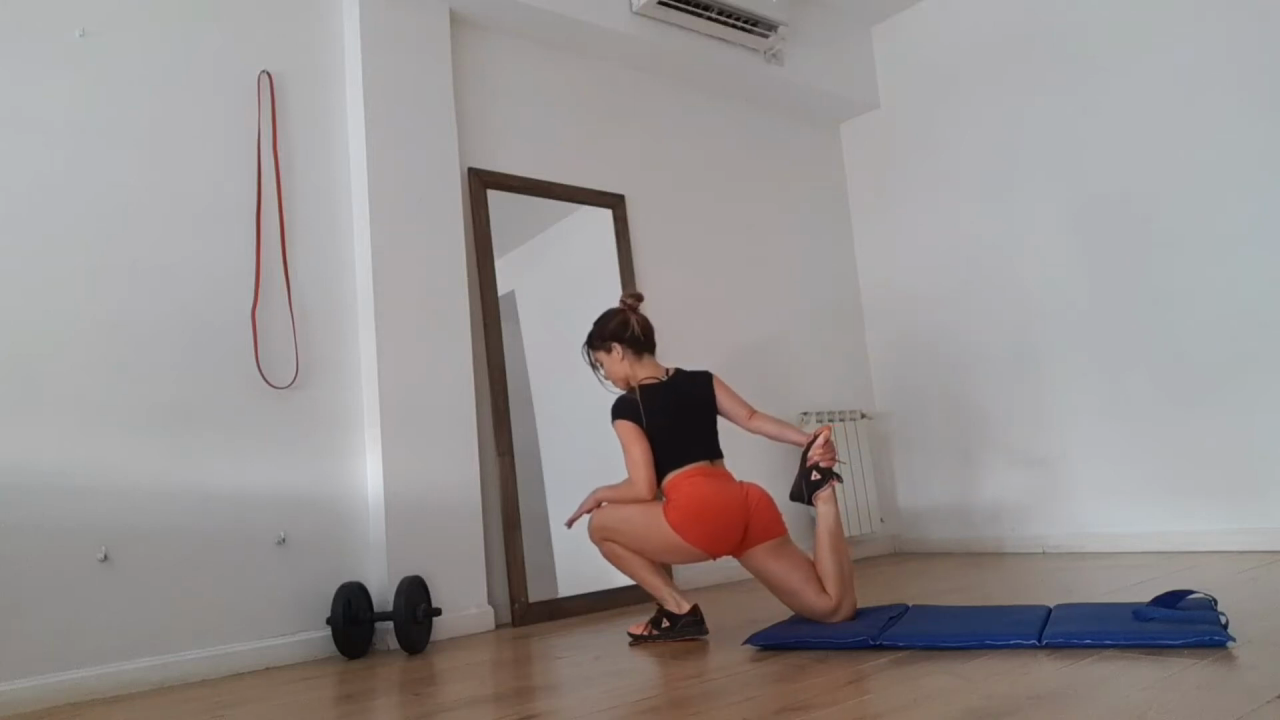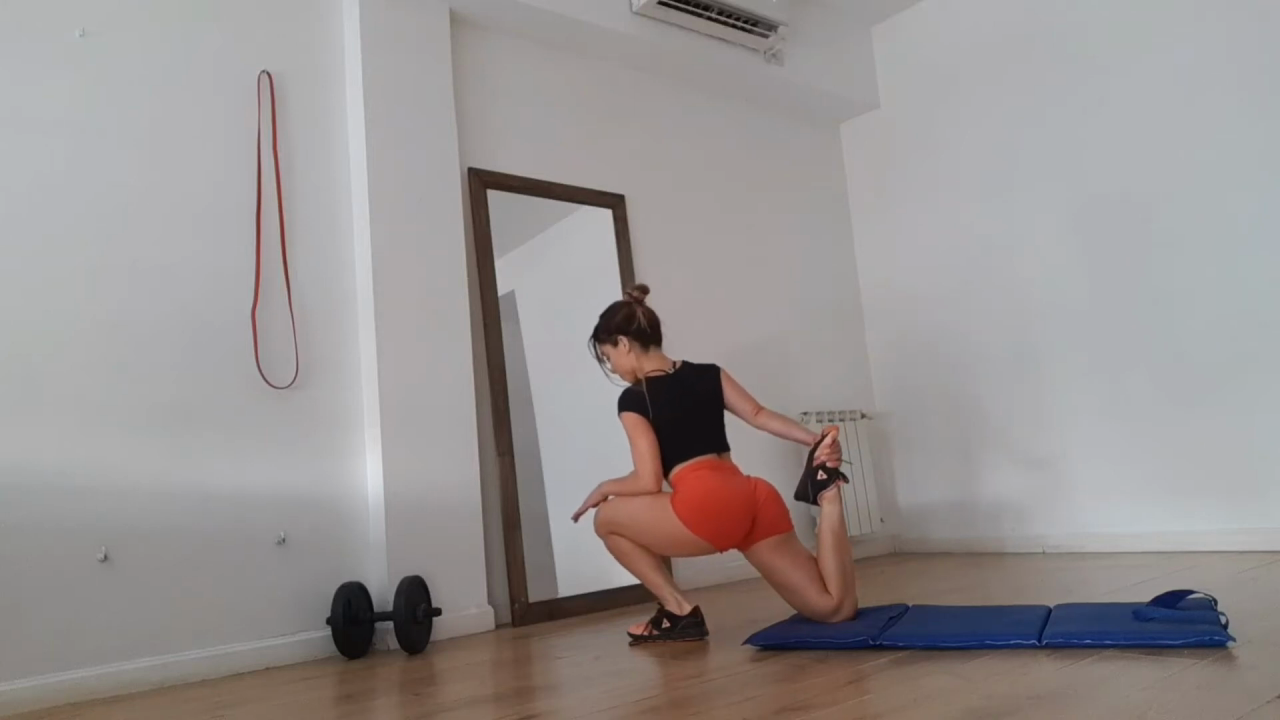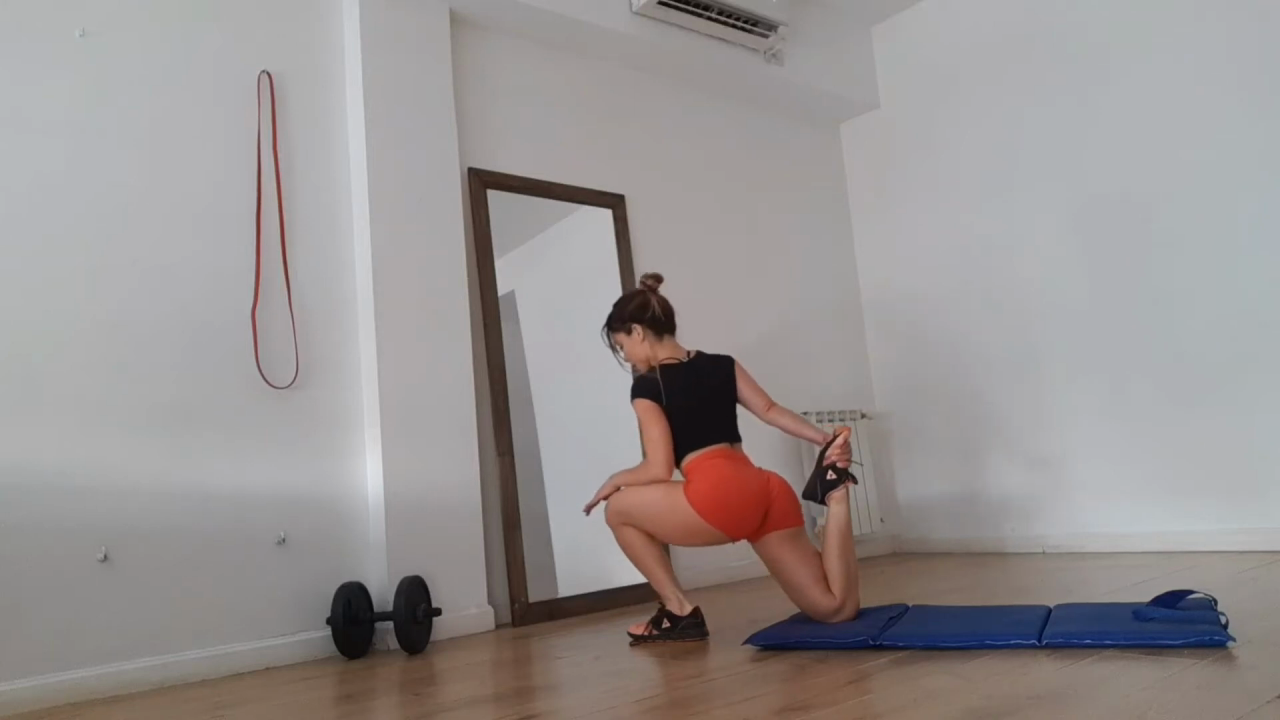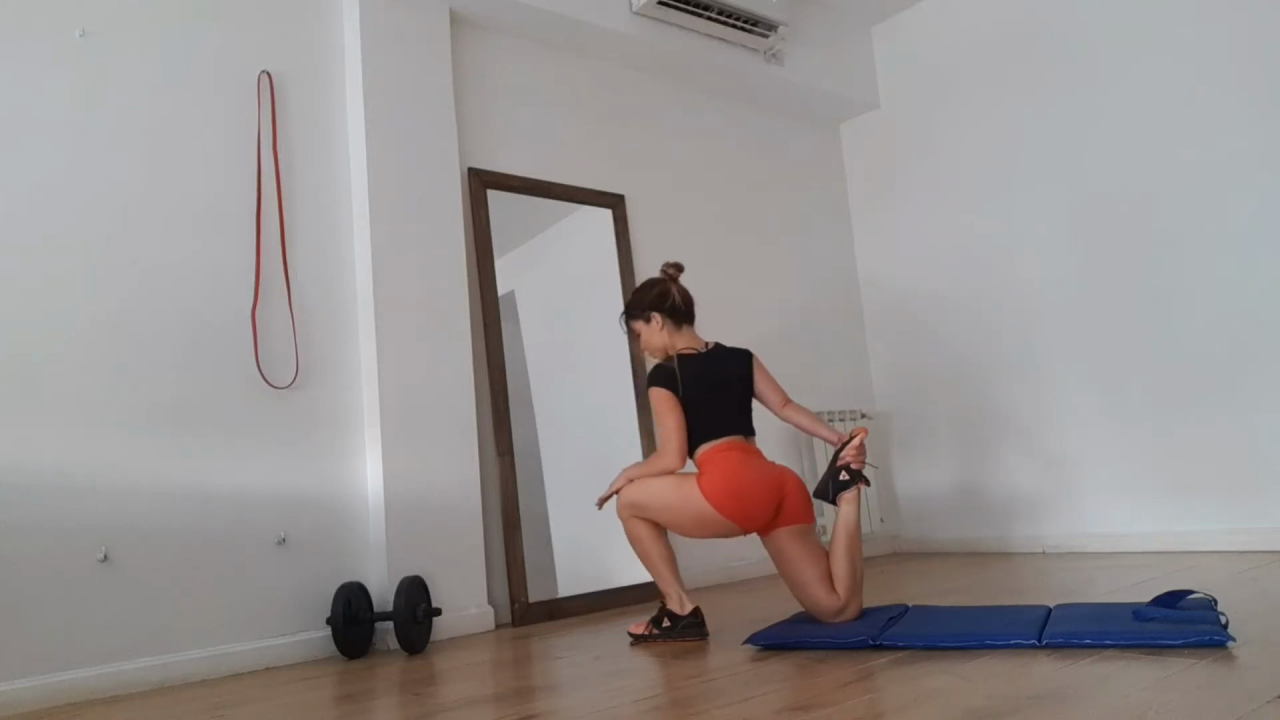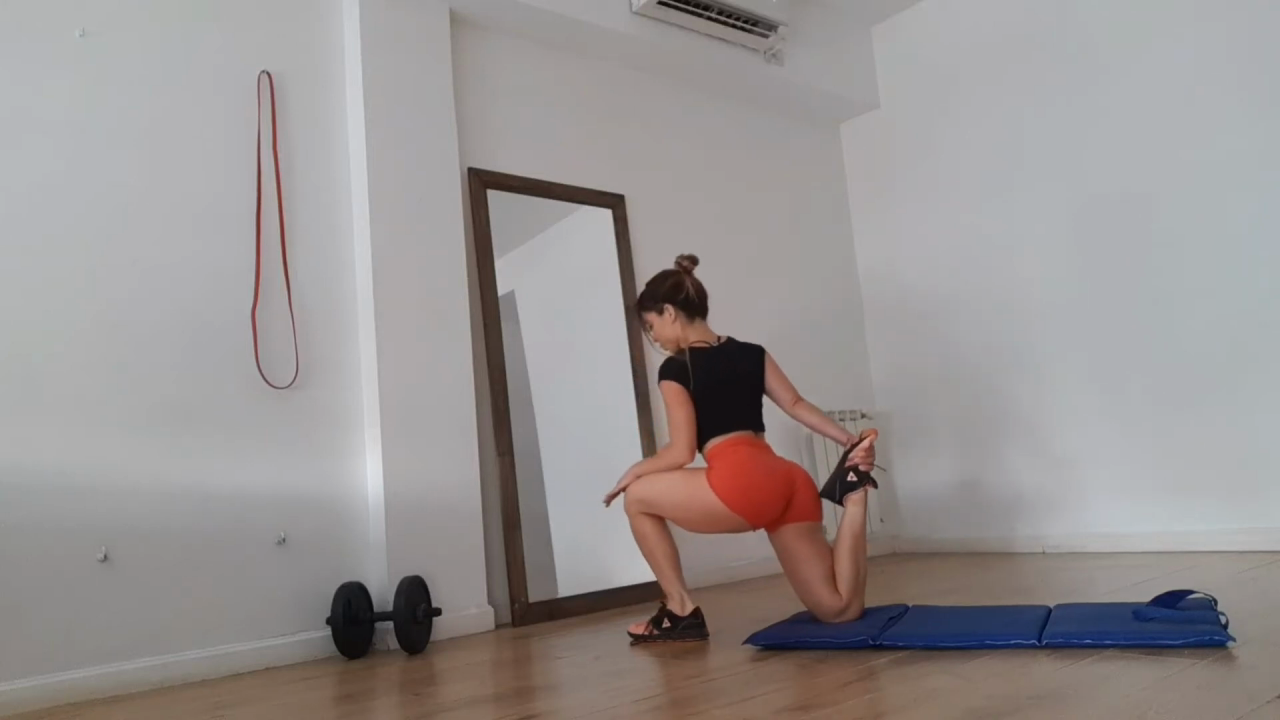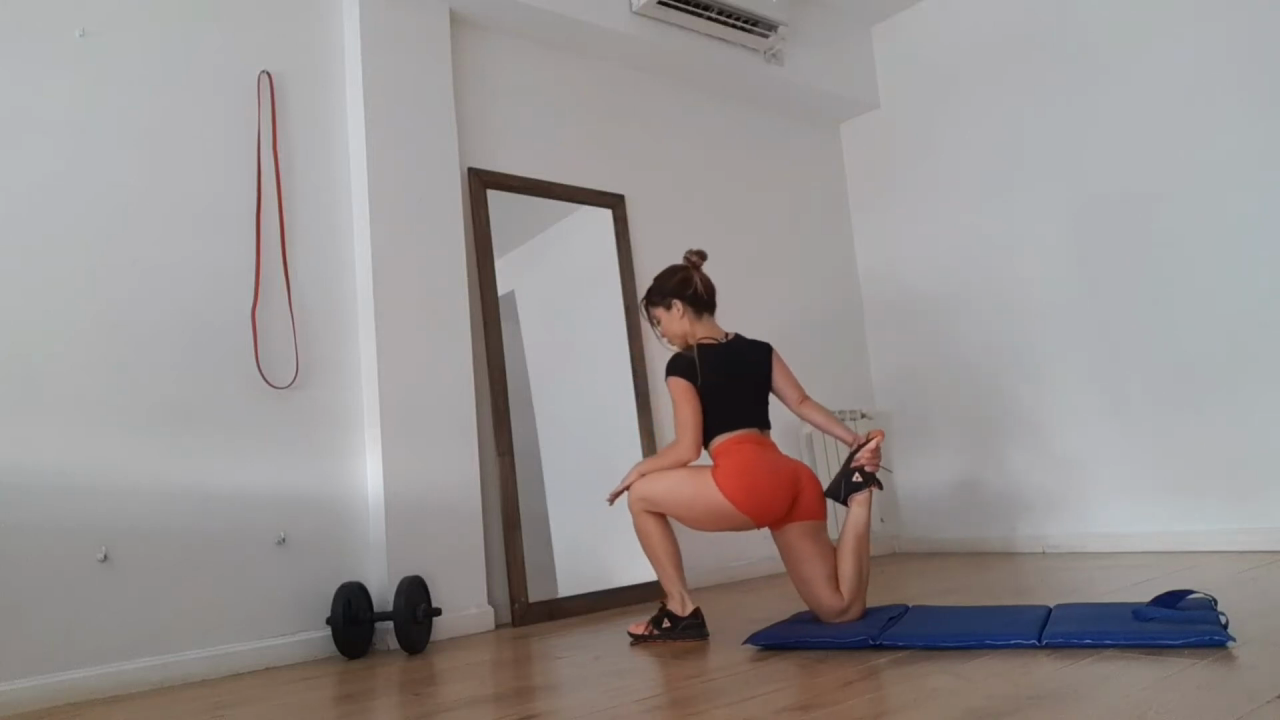
dt=0.3s
person 1, frame 1
left shoulder: (627, 407)
right shoulder: (701, 381)
left elbow: (643, 490)
right elbow: (751, 418)
left wrist: (599, 495)
right wrist: (810, 441)
left hip: (701, 515)
right hip: (750, 505)
left knee: (600, 525)
right knee: (836, 607)
left ankle: (678, 611)
person 1, frame 2
left shoulder: (634, 400)
right shoulder: (708, 374)
left elbow: (649, 482)
right elbow: (758, 414)
left wrist: (604, 488)
right wrist: (817, 441)
left hip: (708, 507)
right hip: (756, 500)
left knee: (607, 518)
right knee: (835, 608)
left ankle: (679, 612)
person 1, frame 3
left shoulder: (647, 387)
right shoulder: (722, 365)
left elbow: (659, 470)
right elbow: (770, 410)
left wrist: (615, 480)
right wrist: (827, 441)
left hip: (720, 495)
right hip: (770, 492)
left knee: (618, 508)
right knee: (837, 607)
left ankle: (680, 612)
person 1, frame 4
left shoulder: (664, 377)
right shoulder: (740, 358)
left elbow: (672, 459)
right elbow: (786, 407)
left wrist: (628, 473)
right wrist: (842, 441)
left hip: (733, 489)
right hip: (780, 486)
left knee: (630, 501)
right knee: (838, 608)
left ankle: (680, 611)
person 1, frame 5
left shoulder: (675, 370)
right shoulder: (752, 353)
left elbow: (681, 453)
right elbow: (796, 404)
left wrist: (635, 469)
right wrist: (851, 441)
left hip: (742, 482)
right hip: (790, 482)
left knee: (637, 497)
right knee: (840, 608)
left ankle: (681, 612)
person 1, frame 6
left shoulder: (683, 365)
right shoulder: (759, 350)
left elbow: (687, 449)
right elbow: (802, 403)
left wrist: (640, 468)
right wrist: (856, 442)
left hip: (749, 481)
right hip: (794, 480)
left knee: (641, 495)
right knee: (841, 608)
left ankle: (681, 612)
